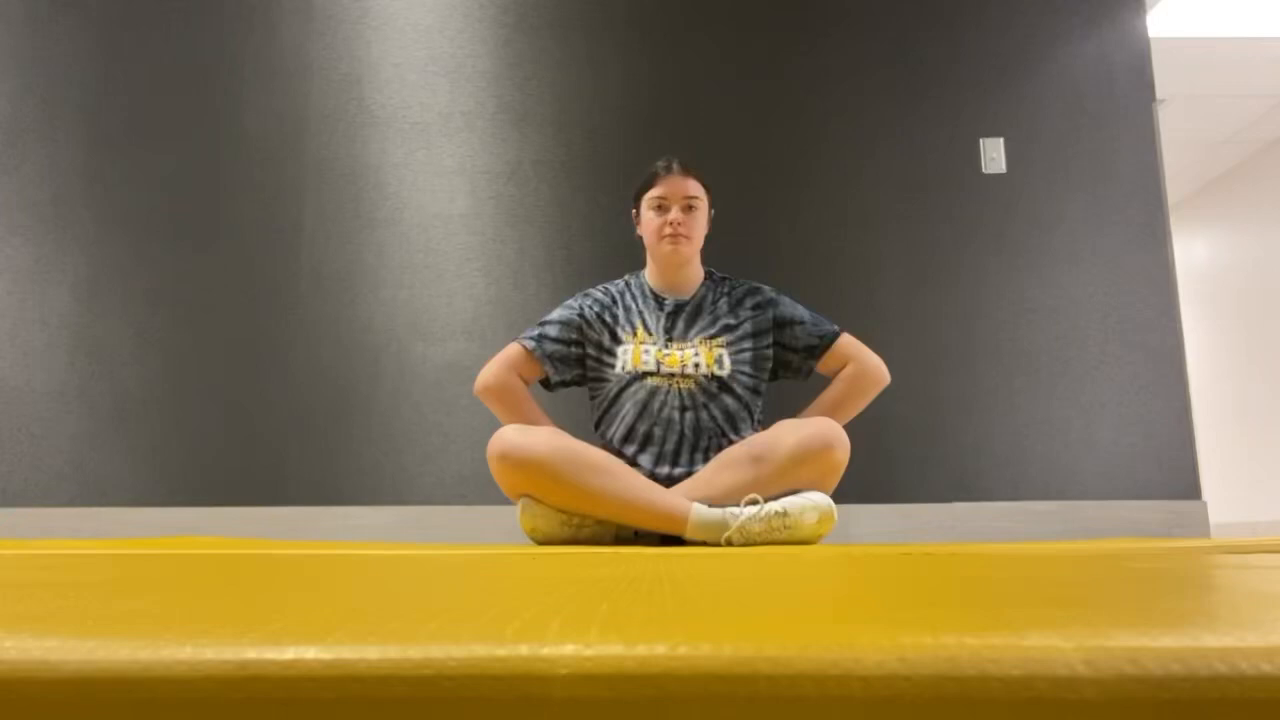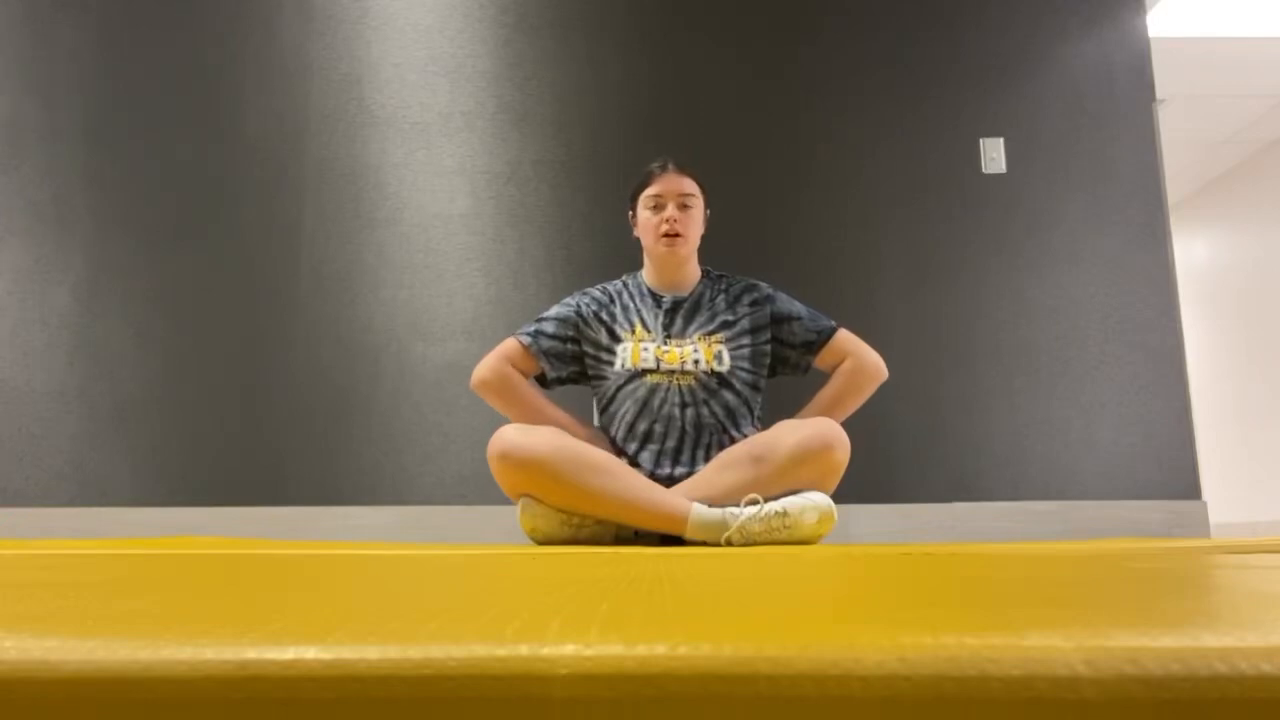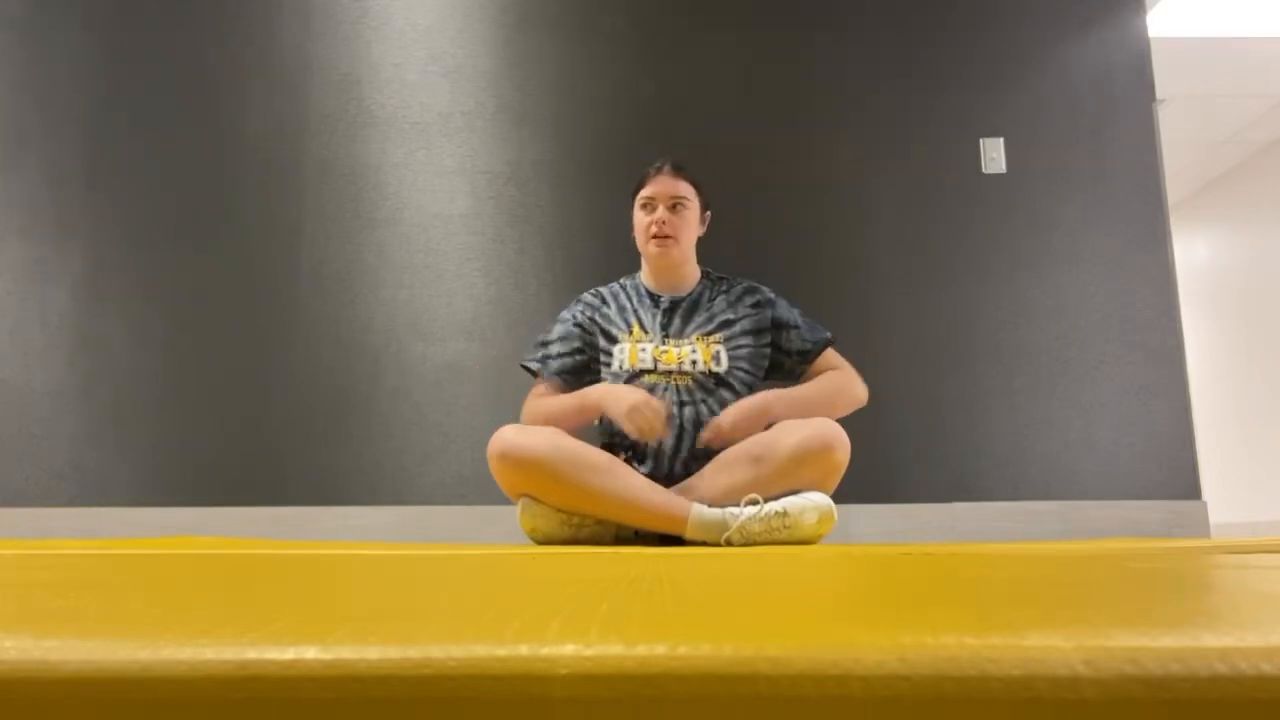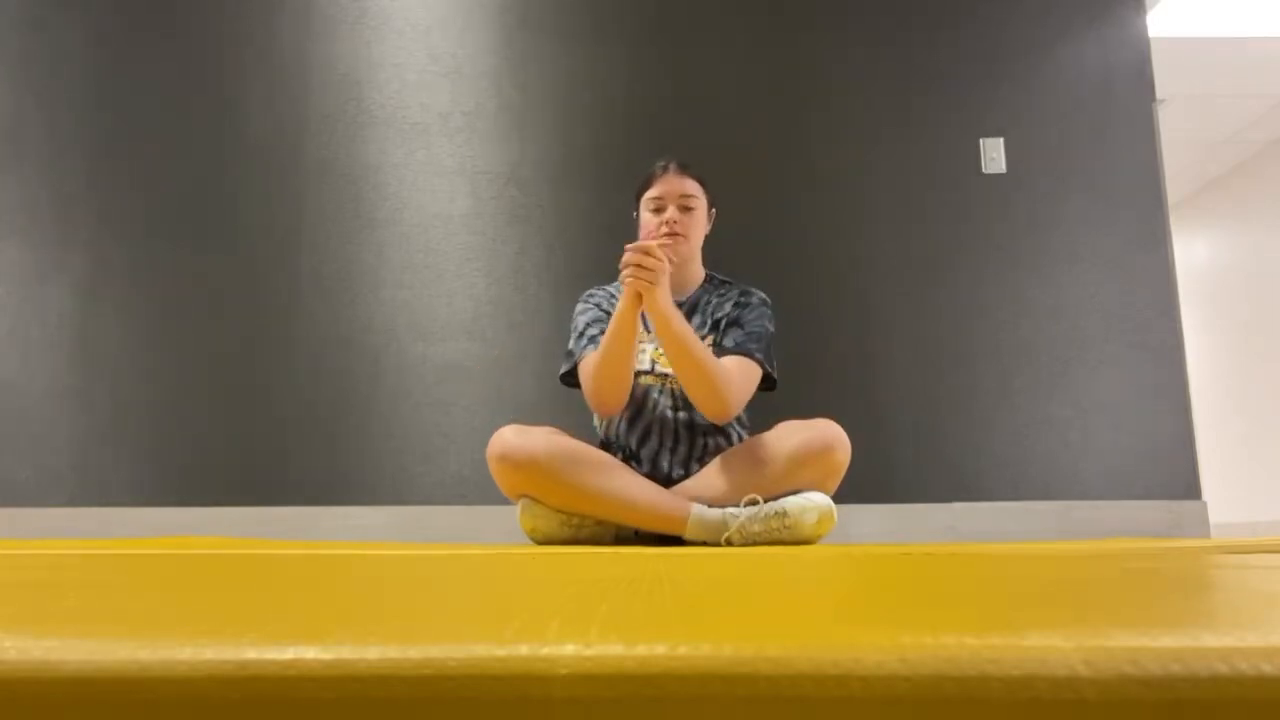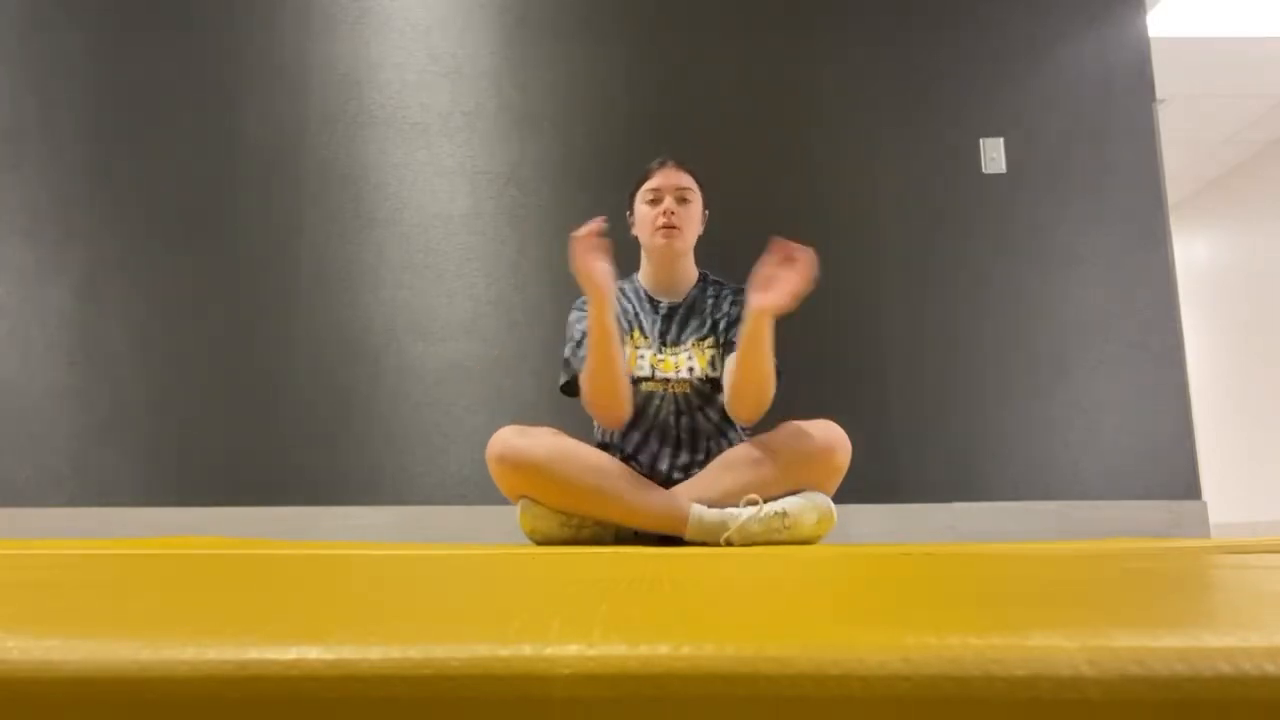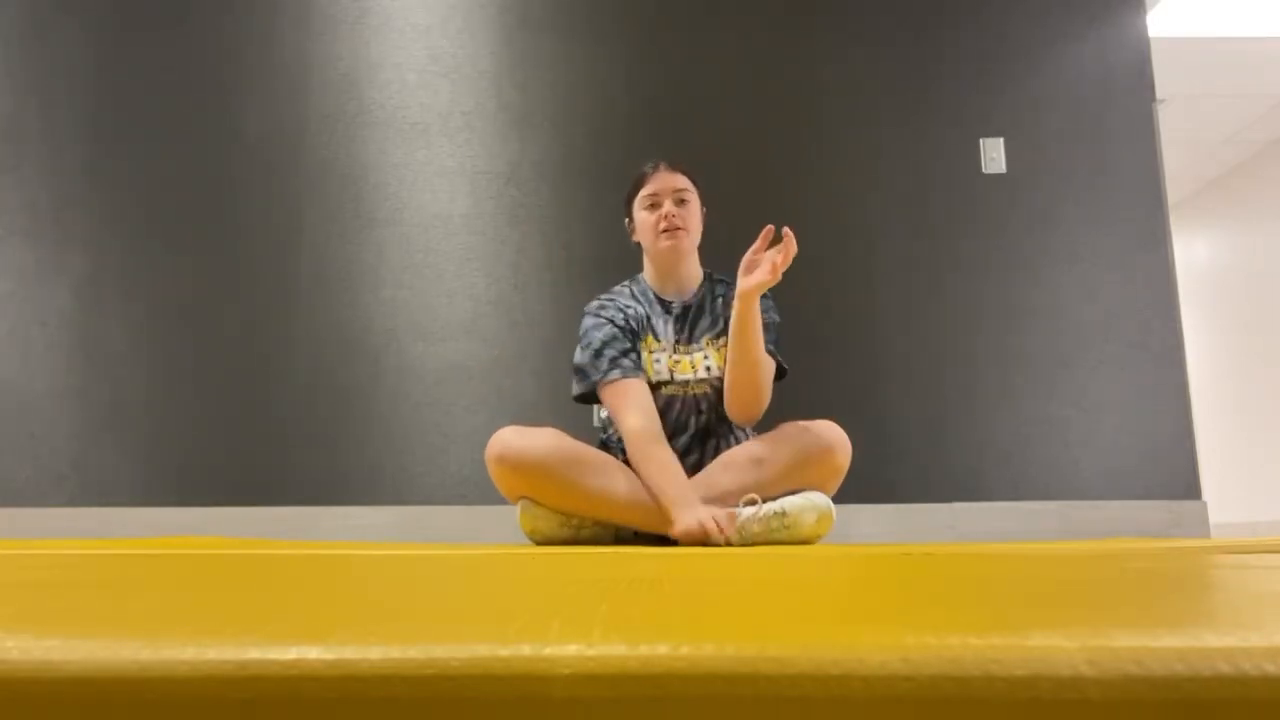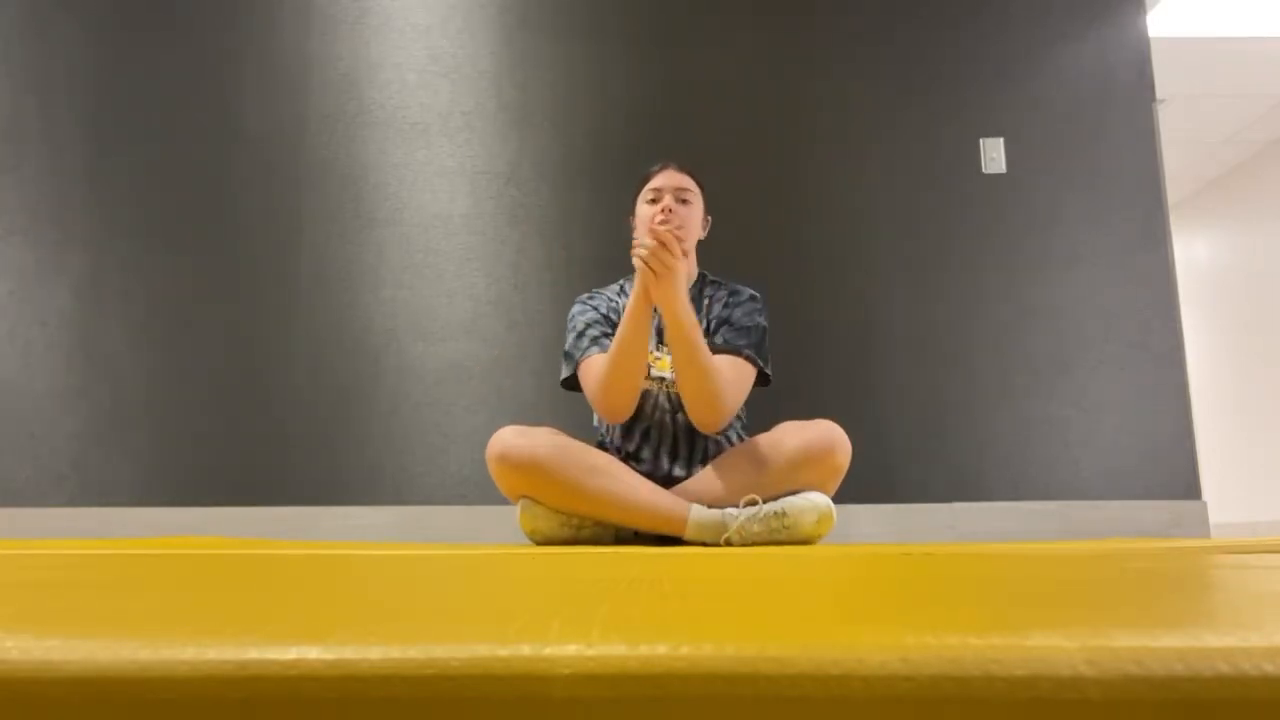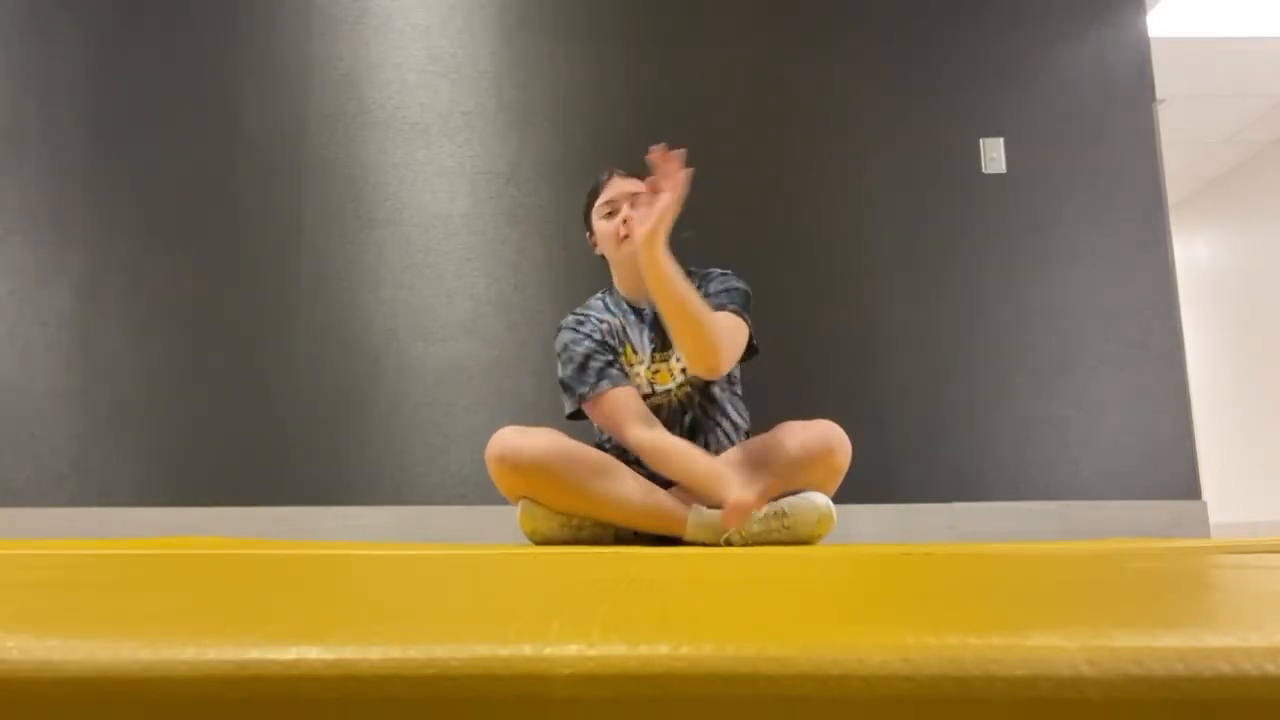
dt=0.7s
person 1, frame 1
left shoulder: (756, 308)
right shoulder: (597, 310)
left elbow: (868, 370)
right elbow: (495, 379)
left wrist: (781, 449)
right wrist: (566, 462)
left hip: (732, 490)
right hip: (617, 493)
left knee: (827, 441)
right knee: (509, 447)
left ankle: (591, 518)
right ankle: (720, 523)
person 1, frame 2
left shoulder: (754, 304)
right shoulder: (595, 309)
left elbow: (865, 365)
right elbow: (491, 372)
left wrist: (782, 447)
right wrist: (581, 441)
left hip: (734, 489)
right hip: (618, 492)
left knee: (827, 442)
right knee: (510, 446)
left ankle: (610, 520)
right ankle: (723, 524)
person 1, frame 3
left shoulder: (753, 305)
right shoulder: (594, 309)
left elbow: (850, 389)
right elbow: (534, 417)
left wrist: (763, 406)
right wrist: (603, 397)
left hip: (728, 487)
right hip: (621, 490)
left knee: (826, 440)
right knee: (509, 444)
left ankle: (600, 517)
right ankle: (719, 523)
person 1, frame 4
left shoulder: (745, 306)
right shoulder: (600, 304)
left elbow: (722, 405)
right elbow: (604, 401)
left wrist: (660, 307)
right wrist: (631, 300)
left hip: (723, 482)
right hip: (619, 487)
left knee: (826, 441)
right knee: (509, 446)
left ankle: (612, 520)
right ankle: (722, 524)
person 1, frame 5
left shoulder: (735, 304)
right shoulder: (592, 309)
left elbow: (746, 411)
right elbow: (610, 416)
left wrist: (759, 317)
right wrist: (600, 303)
right hip: (622, 486)
left knee: (827, 442)
right knee: (509, 447)
left ankle: (597, 522)
right ankle: (721, 524)
person 1, frame 6
left shoulder: (746, 305)
right shoulder: (607, 315)
left elbow: (747, 412)
right elbow: (636, 423)
left wrist: (747, 297)
right wrist: (686, 508)
right hip: (631, 485)
left knee: (828, 443)
right knee: (508, 448)
left ankle: (611, 521)
right ankle: (740, 522)
person 1, frame 7
left shoulder: (737, 306)
right shoulder: (596, 309)
left elbow: (713, 415)
right elbow: (612, 407)
left wrist: (674, 303)
right wrist: (644, 291)
right hip: (624, 486)
left knee: (827, 442)
right knee: (508, 447)
left ankle: (610, 522)
right ankle: (720, 523)
person 1, frame 8
left shoulder: (717, 287)
right shoulder: (582, 329)
left elbow: (713, 360)
right elbow: (641, 433)
left wrist: (651, 253)
right wrist: (726, 486)
right hip: (627, 488)
left knee: (827, 443)
right knee: (509, 448)
left ankle: (604, 522)
right ankle: (711, 524)
